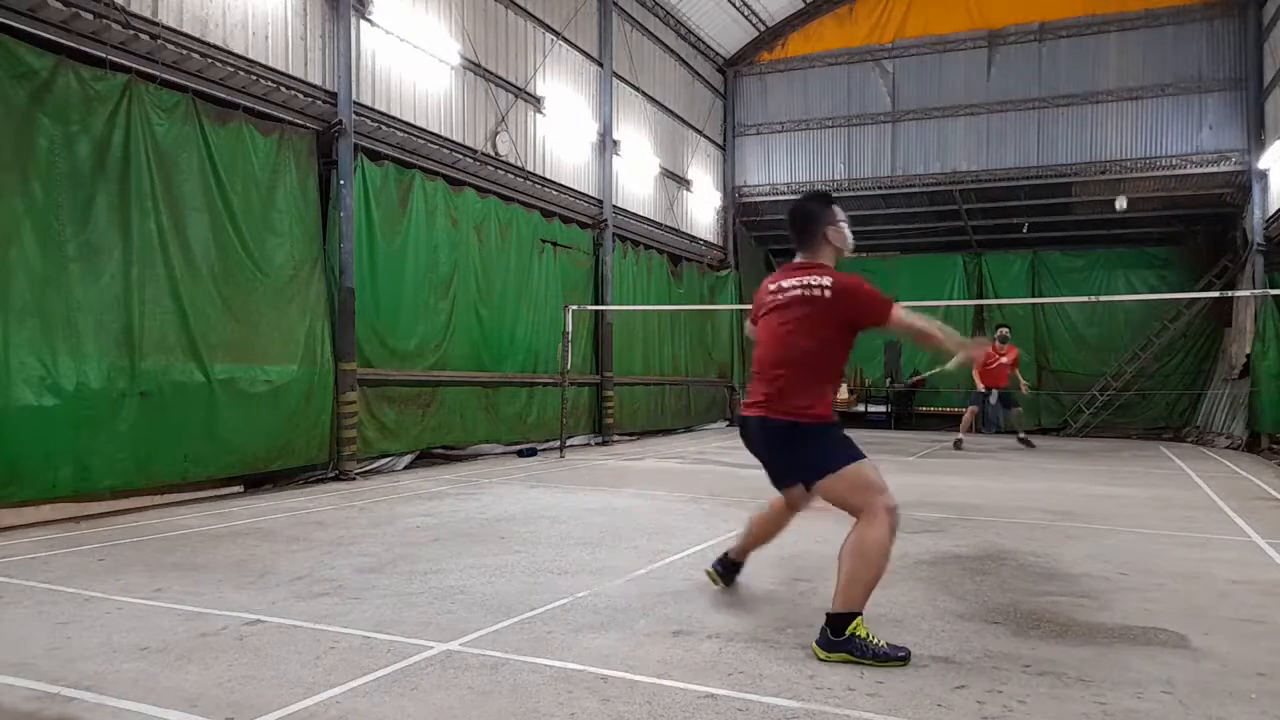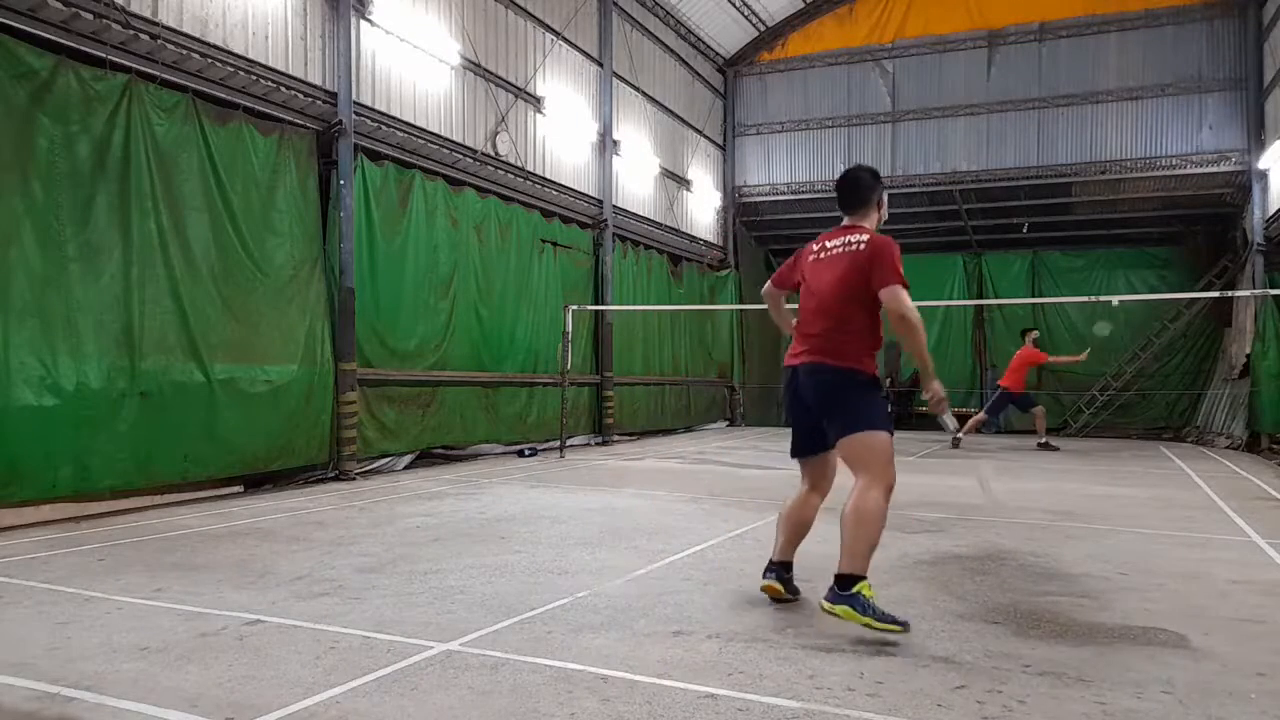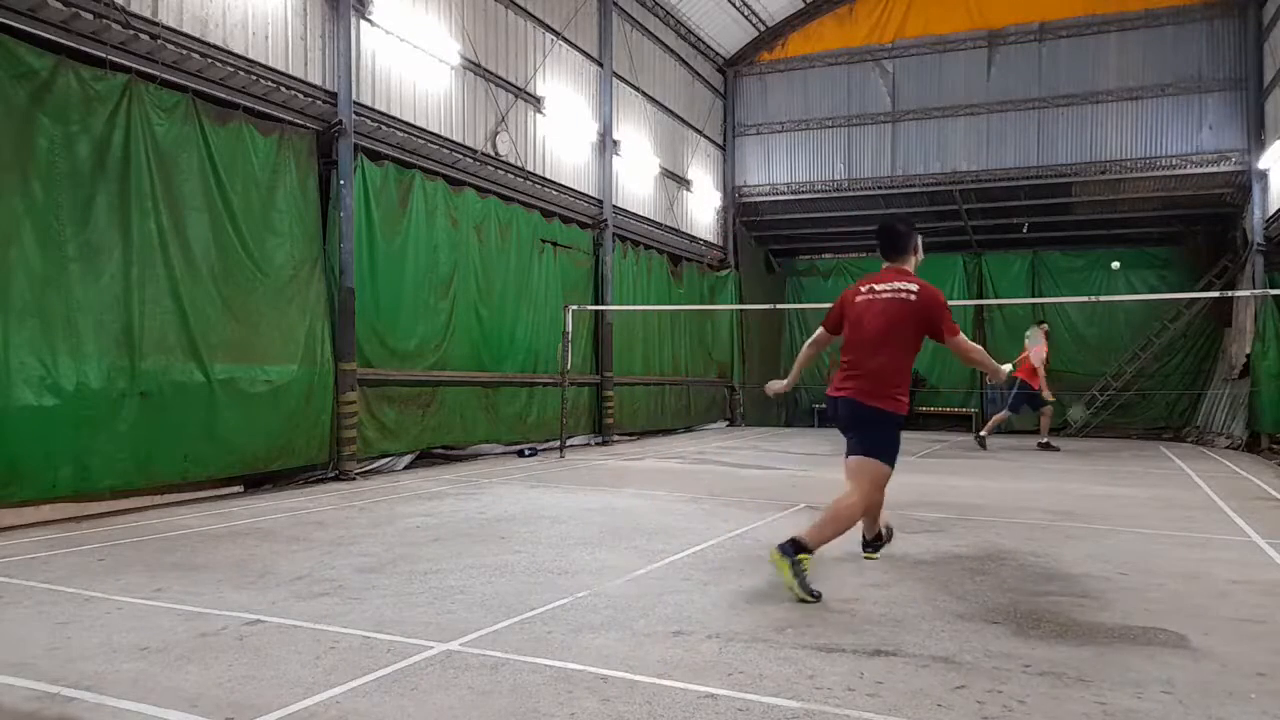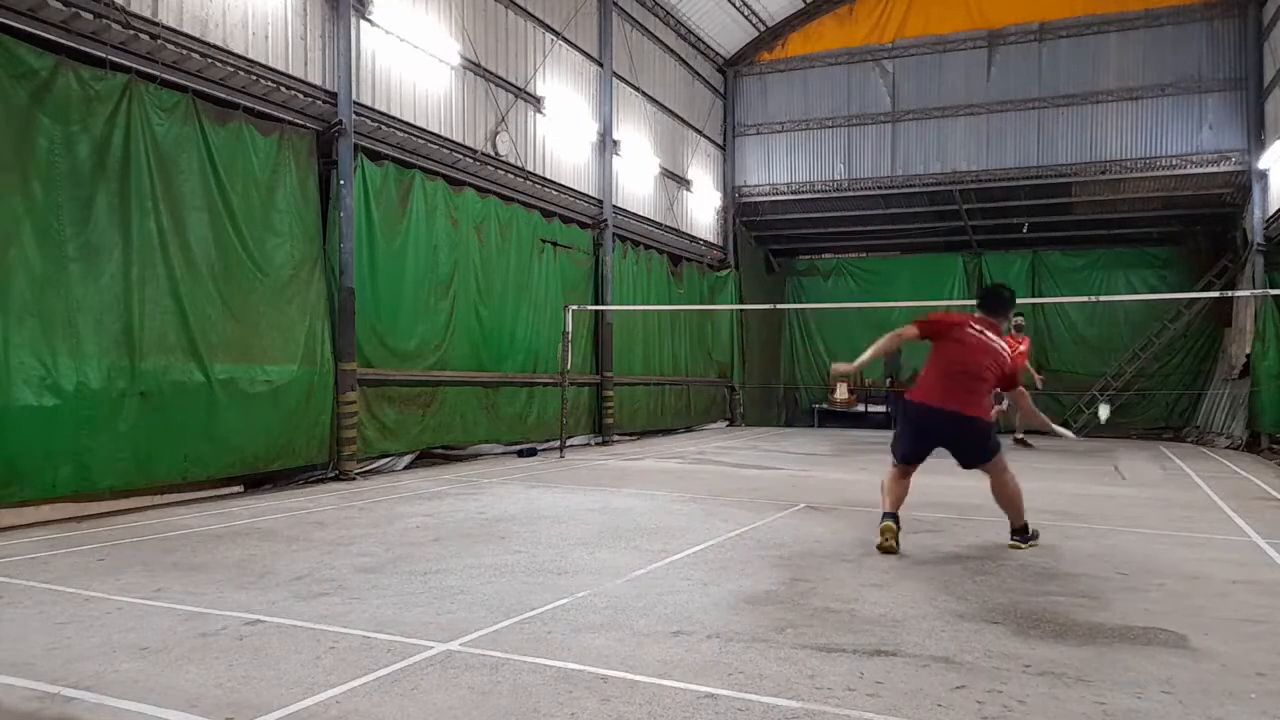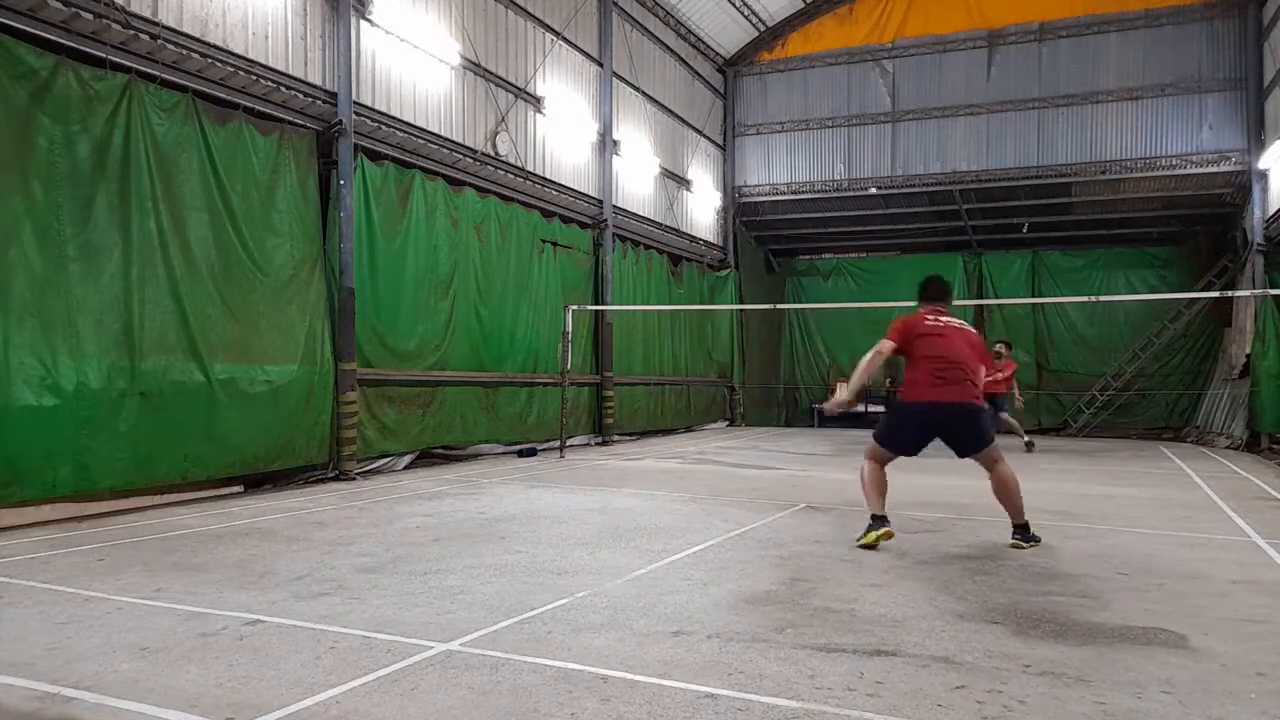
dt=0.4s
person 1, frame 1
left shoulder: (769, 286)
right shoulder: (842, 291)
right elbow: (912, 326)
right wrist: (963, 346)
left hip: (756, 420)
right hip: (800, 426)
left knee: (794, 498)
right knee: (879, 511)
left ankle: (728, 563)
right ankle: (840, 630)
person 1, frame 2
left shoulder: (812, 248)
right shoulder: (878, 247)
left elbow: (770, 293)
right elbow: (900, 313)
left wrist: (787, 325)
right wrist: (930, 378)
left hip: (799, 373)
right hip: (842, 375)
left knee: (814, 486)
right knee: (877, 479)
left ankle: (778, 571)
right ankle: (850, 589)
person 1, frame 3
left shoulder: (854, 293)
right shoulder: (925, 296)
left elbow: (816, 342)
right elbow: (963, 348)
left wrist: (789, 382)
right wrist: (996, 370)
left hip: (842, 398)
right hip: (880, 406)
left knee: (873, 468)
right knee: (861, 499)
left ankle: (873, 537)
right ankle: (794, 551)
person 1, frame 4
left shoulder: (950, 321)
right shoulder: (1006, 353)
left elbow: (899, 336)
right elbow: (1019, 397)
left wrist: (857, 366)
right wrist: (1041, 420)
left hip: (921, 409)
right hip: (970, 420)
left knee: (899, 471)
right knee: (998, 471)
left ankle: (889, 518)
right ankle: (1020, 531)
person 1, frame 5
left shoulder: (909, 323)
right shoulder: (971, 334)
left elbow: (879, 354)
right elbow: (980, 381)
left wrist: (847, 393)
left hip: (915, 406)
right hip: (965, 407)
left knee: (873, 459)
right knee: (997, 464)
left ankle: (878, 522)
right ankle: (1022, 531)
